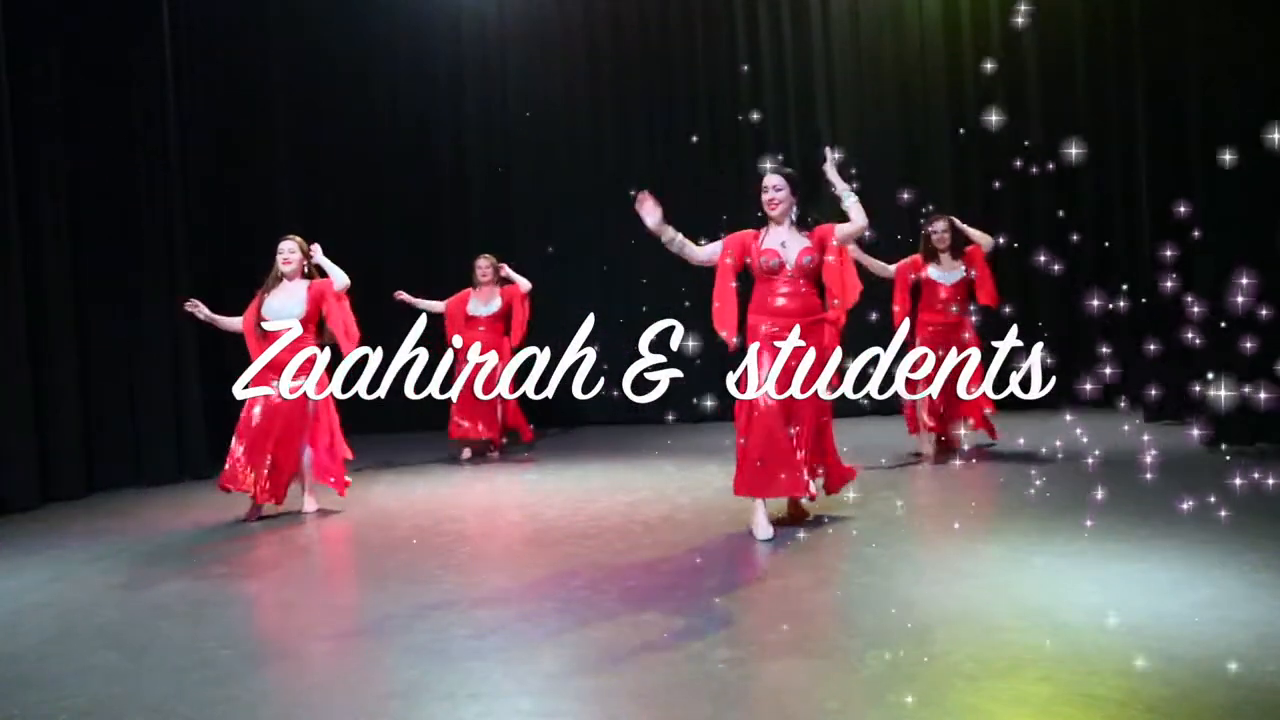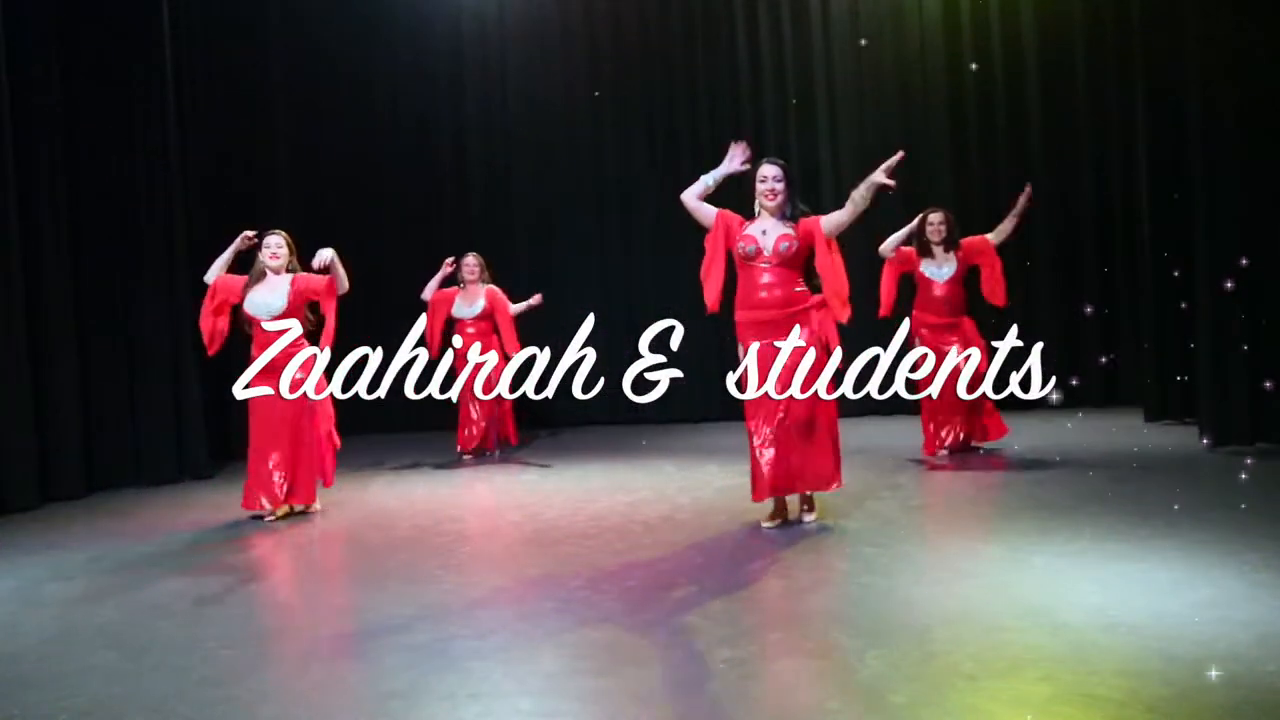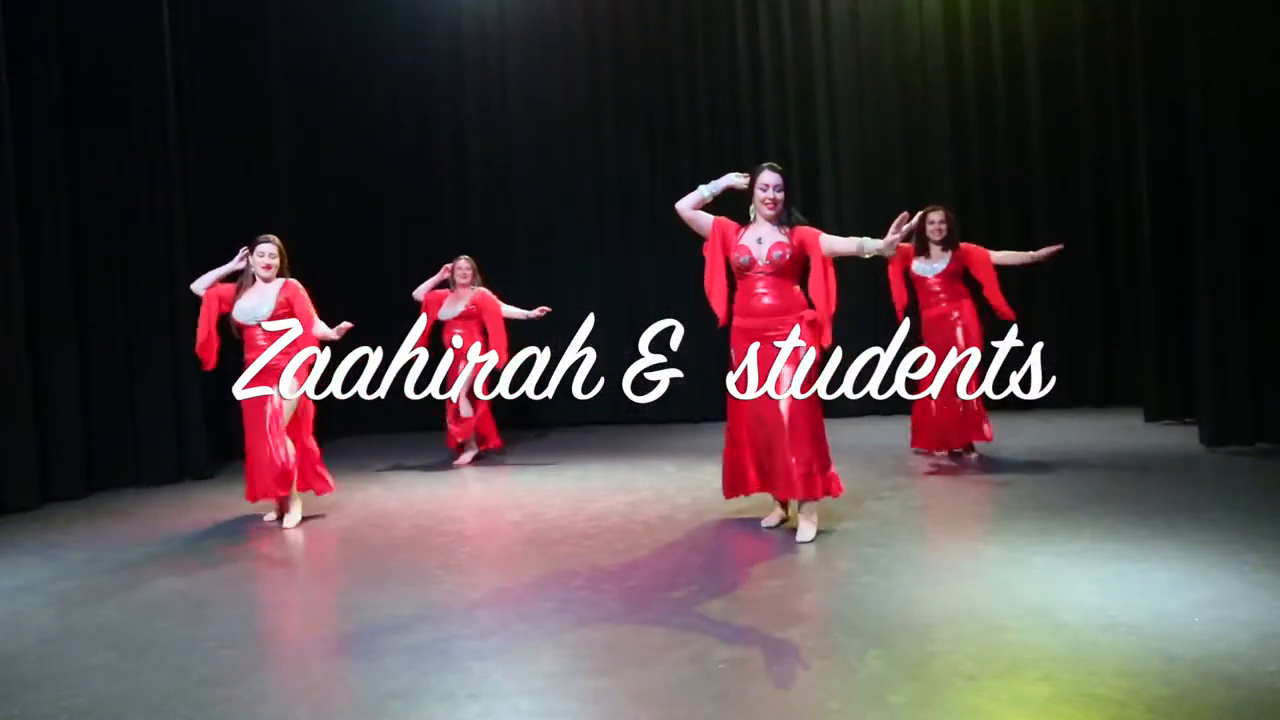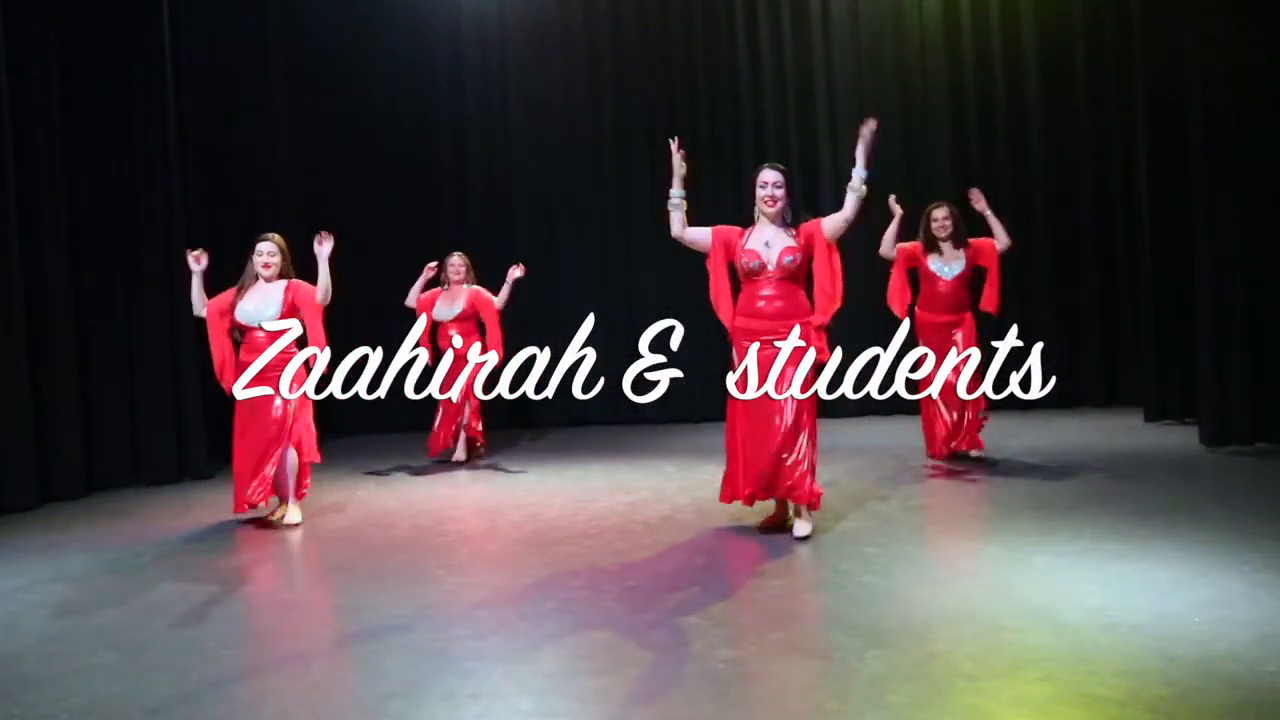
dt=0.4s
person 1, frame 1
left shoulder: (816, 238)
right shoulder: (747, 241)
left elbow: (859, 225)
right elbow: (695, 253)
left wrist: (839, 181)
right wrist: (661, 229)
left hip: (809, 337)
right hip: (766, 338)
left knee: (806, 418)
right knee: (762, 418)
left ankle: (795, 498)
right ankle: (761, 511)
person 1, frame 2
left shoulder: (804, 227)
right shoulder: (735, 227)
left elbow: (848, 214)
right elbow: (688, 199)
left wrist: (871, 183)
right wrist: (724, 170)
left hip: (798, 328)
right hip: (754, 332)
left knee: (804, 407)
right knee: (764, 415)
left ankle: (807, 493)
right ankle: (777, 500)
person 1, frame 3
left shoulder: (798, 235)
right shoulder: (730, 233)
left elbow: (845, 245)
right elbow: (683, 208)
left wrist: (883, 244)
right wrist: (723, 183)
left hip: (790, 334)
right hip: (747, 336)
left knee: (792, 412)
right knee: (754, 419)
left ankle: (807, 507)
right ankle: (781, 501)
person 1, frame 4
left shoulder: (807, 234)
right shoulder: (735, 238)
left elbow: (849, 211)
right elbow: (680, 233)
left wrist: (861, 157)
right wrist: (677, 180)
left hip: (795, 338)
right hip: (750, 340)
left knee: (795, 419)
right knee: (754, 420)
left ankle: (803, 507)
right ankle: (779, 505)
person 2, frame 1
left shoulder: (315, 288)
right shoulder: (267, 293)
left elbow: (343, 284)
right elbow: (245, 325)
left wrist: (320, 260)
right wrist: (209, 317)
left hip: (305, 372)
right hip: (270, 374)
left knee: (303, 433)
right knee: (257, 431)
left ankle: (308, 495)
right ankle: (258, 497)
person 2, frame 2
left shoulder: (300, 281)
right shoulder: (249, 286)
left elbow: (340, 287)
right elbow: (211, 280)
left wrist: (333, 261)
right wrist: (234, 249)
left hip: (297, 367)
right hip: (262, 372)
left knee: (303, 434)
right knee: (268, 435)
left ankle: (309, 495)
right ankle: (281, 499)
person 2, frame 3
left shoulder: (290, 288)
right shoulder: (237, 292)
left elbow: (313, 325)
right elbow: (198, 288)
left wrist: (332, 334)
right wrist: (232, 267)
left hip: (286, 369)
right hip: (254, 375)
left knee: (276, 433)
right knee: (260, 440)
left ankle: (293, 501)
right ankle: (279, 501)
person 2, frame 4
left shoulder: (292, 288)
right shoulder: (240, 294)
left elbow: (322, 298)
right elbow: (202, 310)
left wrist: (323, 260)
right wrist: (197, 274)
left hip: (285, 375)
right hip: (250, 378)
left knee: (281, 437)
right knee: (254, 445)
left ankle: (293, 504)
right ankle: (281, 501)
person 3, frame 1
left shoulder: (966, 256)
right shoulder: (921, 261)
left elbow: (988, 243)
right elbow: (888, 270)
left wrist: (960, 227)
right wrist: (857, 254)
left hip: (959, 329)
right hip: (929, 329)
right knee: (928, 380)
left ankle: (953, 437)
right ankle: (928, 436)
person 3, frame 2
left shoulder: (962, 249)
right shoulder: (913, 256)
left elbow: (997, 236)
right elbow: (884, 251)
left wrist: (1018, 210)
right wrist: (911, 228)
left hip: (957, 325)
right hip: (925, 329)
left knee: (968, 376)
right knee: (934, 384)
left ankle: (968, 433)
right ankle: (941, 440)
person 3, frame 3
left shoulder: (961, 251)
right shoulder: (912, 254)
left elbow: (999, 257)
left wrist: (1036, 255)
right wrist: (911, 227)
left hip: (961, 318)
right hip: (932, 324)
right knee: (936, 382)
left ankle: (964, 439)
right ankle: (941, 440)
person 3, frame 4
left shoulder: (969, 248)
right shoulder: (919, 250)
left elbow: (1004, 244)
right elbow: (885, 251)
left wrist: (985, 212)
right wrist: (897, 219)
left hip: (960, 324)
right hip: (929, 325)
left knee: (962, 379)
right knee: (935, 383)
left ankle: (966, 439)
right ankle: (941, 442)
person 4, frame 1
left shoulder: (504, 292)
right shoulder: (467, 295)
left elbow: (527, 287)
right elbow: (441, 307)
left wrist: (509, 273)
right wrist: (411, 300)
left hip: (496, 351)
right hip: (471, 351)
left knee: (495, 395)
right knee: (467, 395)
left ankle: (495, 443)
right ankle: (468, 443)
person 4, frame 2
left shoulder: (490, 291)
right shoulder: (453, 294)
left elbow: (509, 309)
right elbow: (426, 296)
left wrist: (529, 303)
right wrist: (442, 273)
left hip: (487, 351)
right hip: (463, 354)
left knee: (488, 397)
right knee: (468, 399)
left ankle: (494, 442)
right ankle: (473, 445)
person 4, frame 3
left shoulder: (480, 294)
right shoulder: (444, 296)
left elbow: (502, 309)
right elbow: (417, 295)
left wrist: (528, 314)
right wrist: (439, 276)
right hip: (454, 355)
left knee: (461, 394)
right knee: (457, 398)
left ankle: (472, 444)
right ankle: (476, 442)
person 4, frame 4
left shoulder: (475, 293)
right shoulder: (438, 294)
left elbow: (497, 304)
right elbow: (411, 303)
left wrist: (509, 281)
right wrist: (423, 278)
left hip: (470, 354)
left knee: (464, 397)
right knee: (450, 401)
left ankle: (462, 445)
right ankle: (475, 442)
